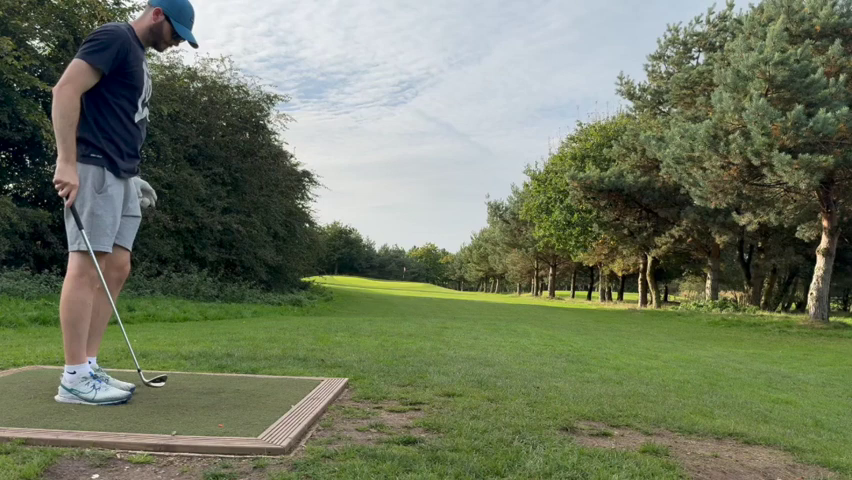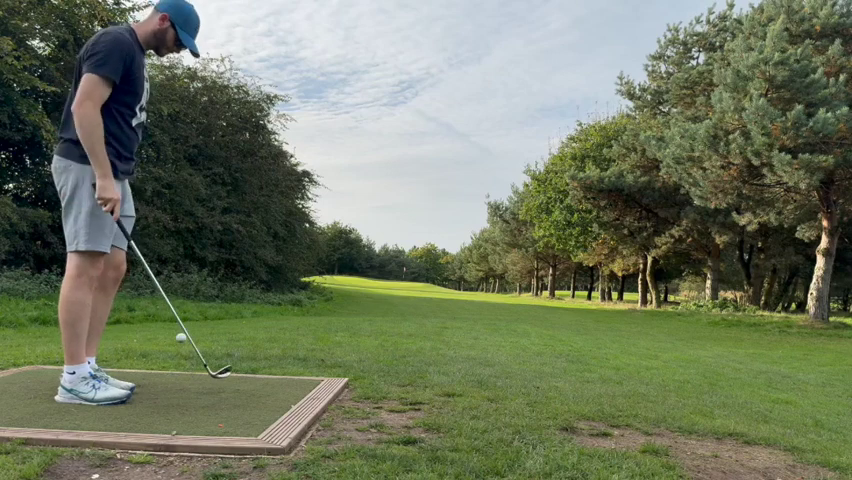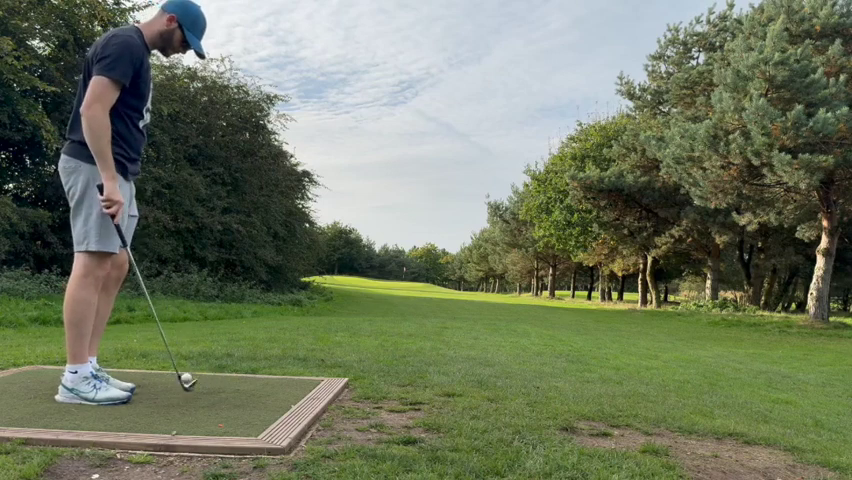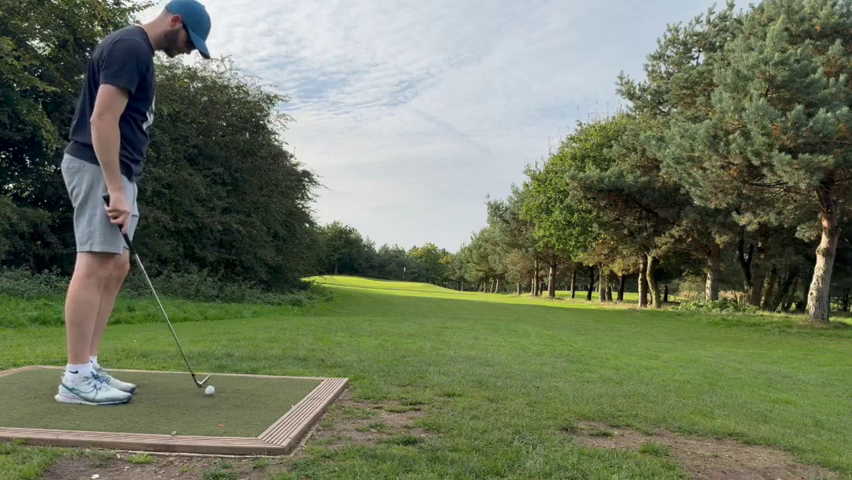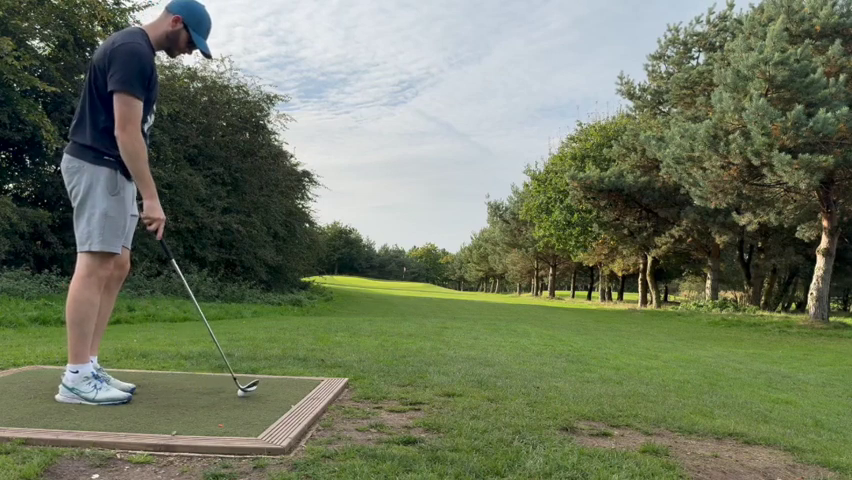
dt=0.5s
person 1, frame 1
left shoulder: (137, 54)
right shoulder: (114, 38)
right elbow: (64, 91)
left wrist: (134, 176)
right wrist: (67, 162)
left hip: (117, 173)
right hip: (91, 168)
left knee: (116, 268)
right knee: (87, 266)
left ankle: (88, 368)
right ankle: (74, 379)
person 1, frame 2
left shoulder: (135, 54)
right shoulder: (116, 43)
right elbow: (83, 107)
right wrist: (103, 177)
left hip: (113, 173)
right hip: (87, 168)
left knee: (112, 269)
right knee: (86, 266)
left ankle: (87, 367)
right ankle: (73, 379)
person 1, frame 3
left shoulder: (136, 50)
right shoulder: (124, 44)
right elbow: (92, 109)
right wrist: (109, 180)
left hip: (116, 172)
right hip: (95, 168)
left knee: (114, 268)
right knee: (91, 266)
left ankle: (88, 367)
right ankle: (75, 378)
person 1, frame 4
left shoulder: (138, 49)
right shoulder: (130, 47)
right elbow: (102, 120)
right wrist: (115, 190)
left hip: (116, 172)
right hip: (98, 169)
left knee: (115, 268)
right knee: (94, 266)
left ankle: (88, 367)
right ankle: (75, 377)
person 1, frame 5
left shoulder: (136, 49)
right shoulder: (133, 51)
right elbow: (126, 131)
left wrist: (137, 193)
right wrist: (151, 199)
left hip: (111, 171)
right hip: (98, 167)
left knee: (115, 269)
right knee: (93, 267)
left ankle: (89, 367)
right ankle: (75, 378)
